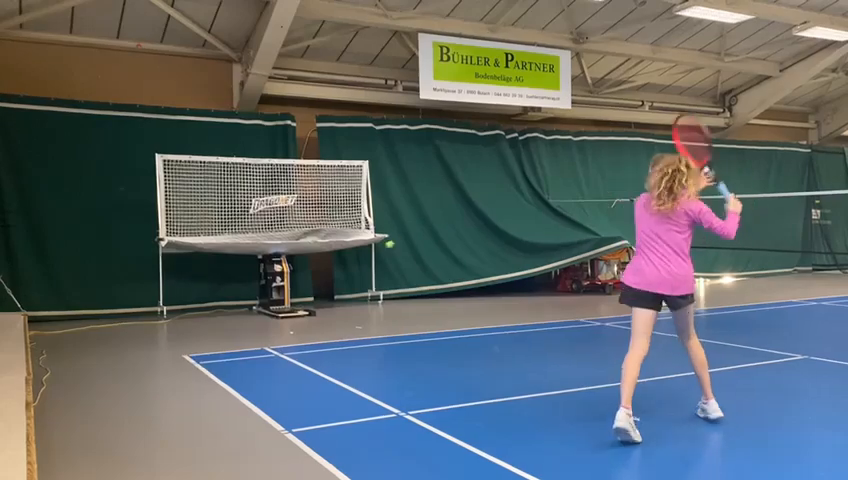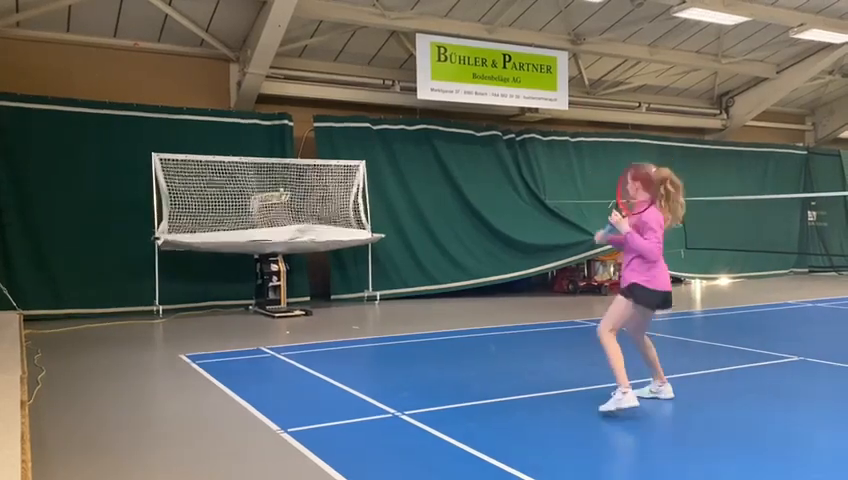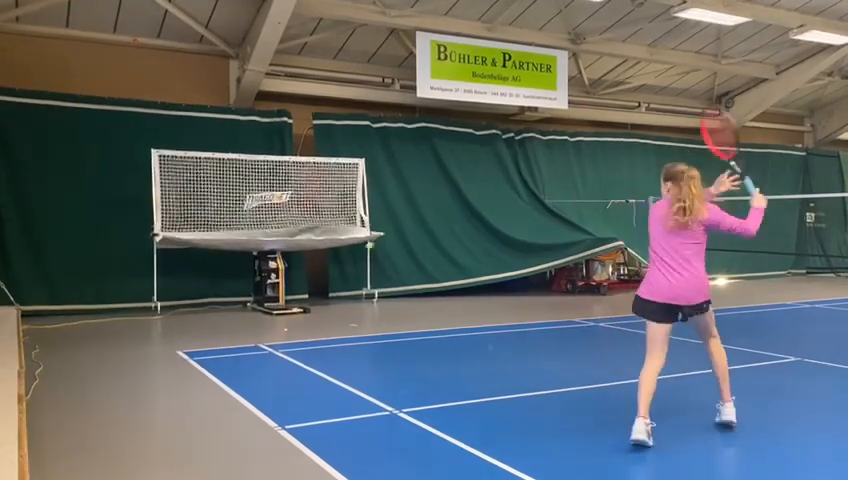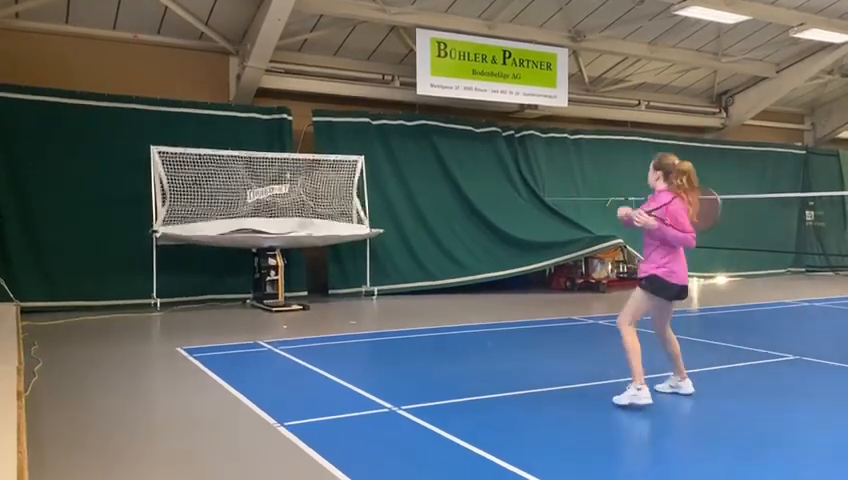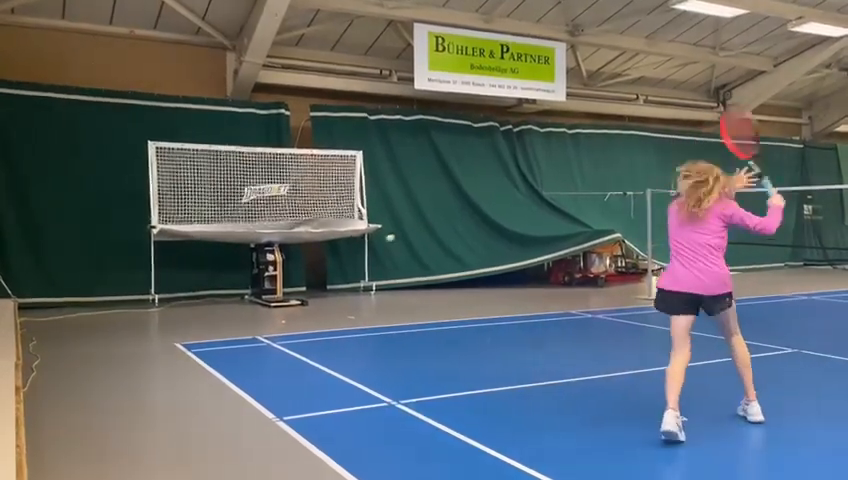
dt=1s
person 1, frame 1
left shoulder: (642, 202)
right shoulder: (691, 205)
right elbow: (727, 232)
right wrist: (733, 211)
left hip: (641, 282)
right hip: (678, 283)
left knee: (638, 350)
right knee: (689, 338)
left ankle: (625, 413)
right ankle: (709, 401)
person 1, frame 2
left shoulder: (650, 214)
right shoulder: (644, 212)
left elbow: (653, 254)
right elbow: (627, 241)
left wrist: (624, 230)
right wrist: (609, 236)
left hip: (645, 285)
right hip: (651, 285)
left knee: (605, 331)
right knee: (637, 333)
left ankle: (624, 391)
right ankle: (660, 383)
person 1, frame 3
left shoulder: (656, 210)
right shoulder: (706, 211)
right elbow: (747, 230)
left wrist: (710, 193)
right wrist: (758, 206)
left hip: (655, 293)
right hip: (693, 292)
left knee: (654, 360)
right knee: (711, 340)
left ankle: (642, 422)
right ankle: (726, 406)
person 1, frame 4
left shoulder: (675, 205)
right shoulder: (655, 200)
left elbow: (689, 241)
right elbow: (639, 223)
left wrist: (654, 225)
right wrist: (628, 214)
left hip: (663, 276)
right hip: (660, 275)
left knee: (626, 324)
right knee: (661, 326)
left ankle: (639, 387)
right ankle: (680, 378)
person 1, frame 5
left shoulder: (675, 208)
right shoulder: (724, 206)
right elbow: (765, 228)
left wrist: (727, 188)
right wrist: (776, 207)
left hip: (675, 287)
right hip: (714, 285)
left knee: (679, 354)
right knee: (734, 338)
left ankle: (671, 412)
right ankle: (751, 403)
